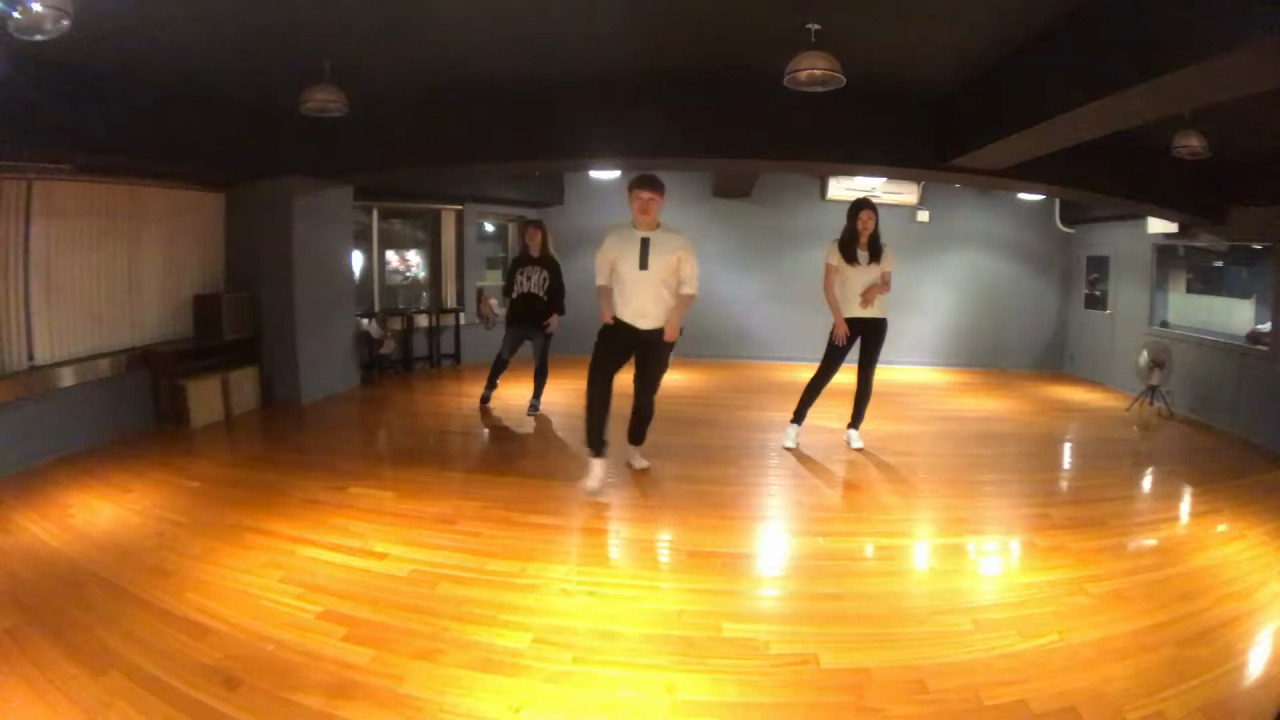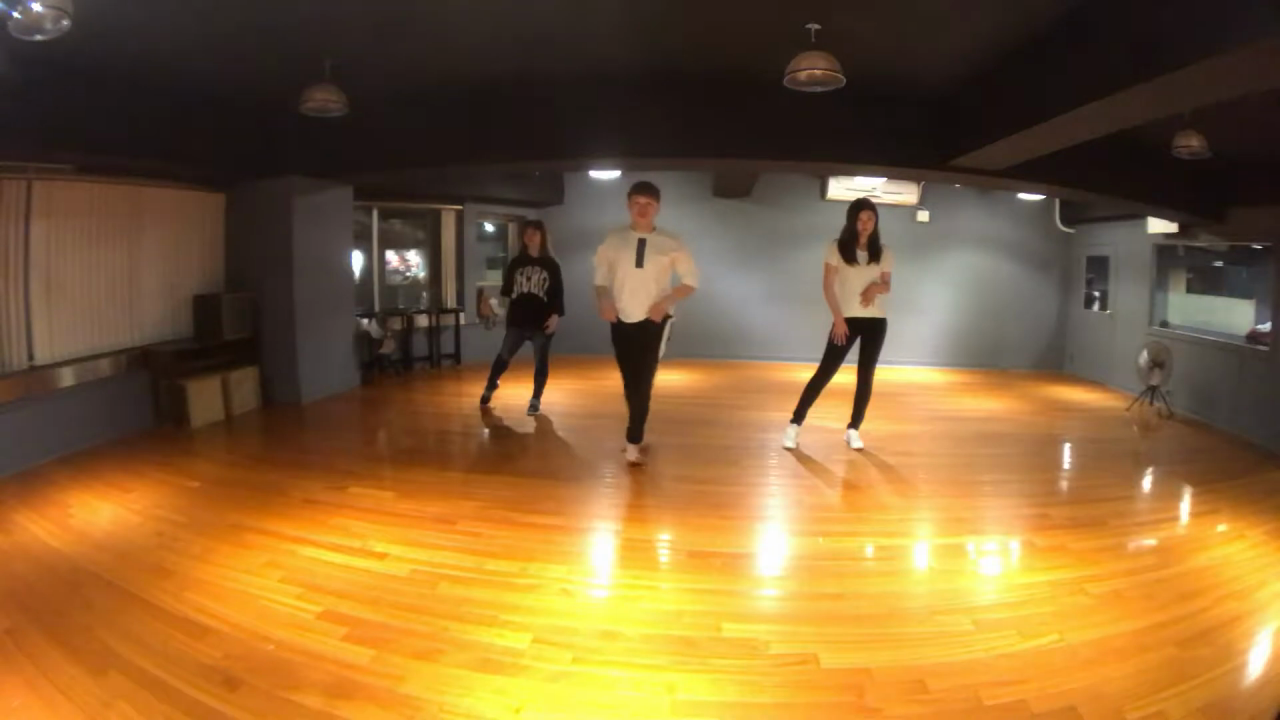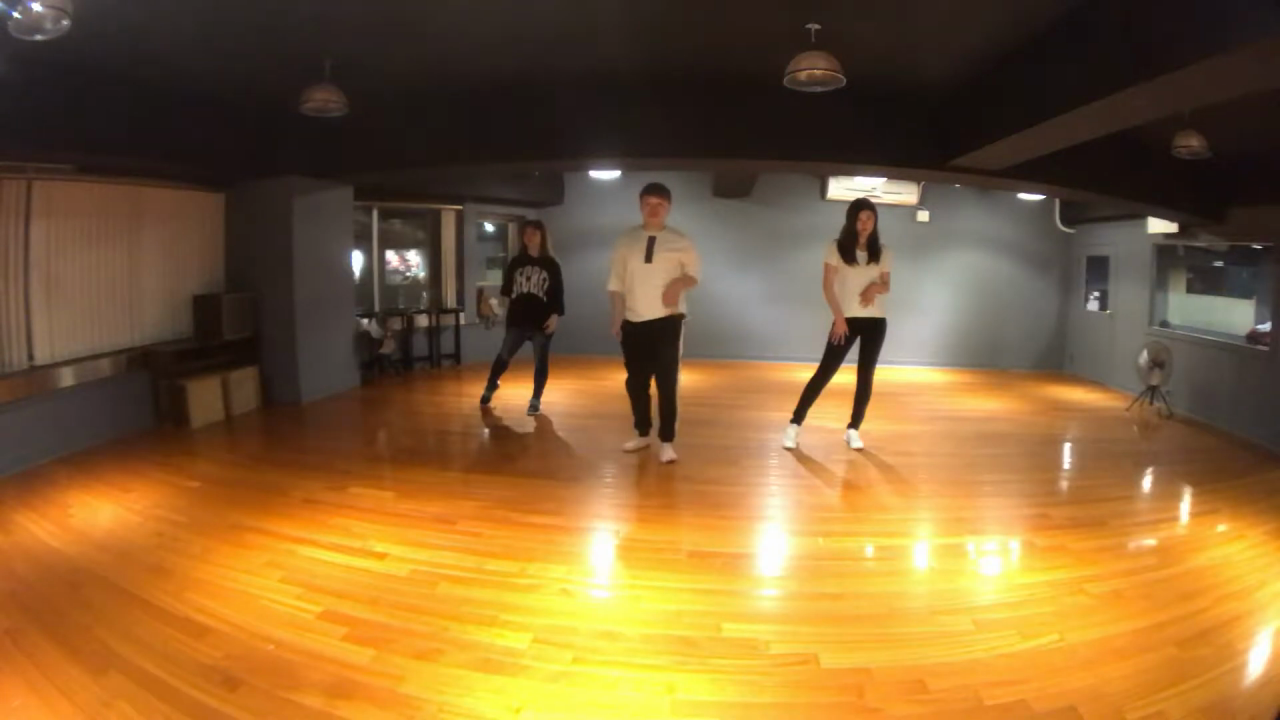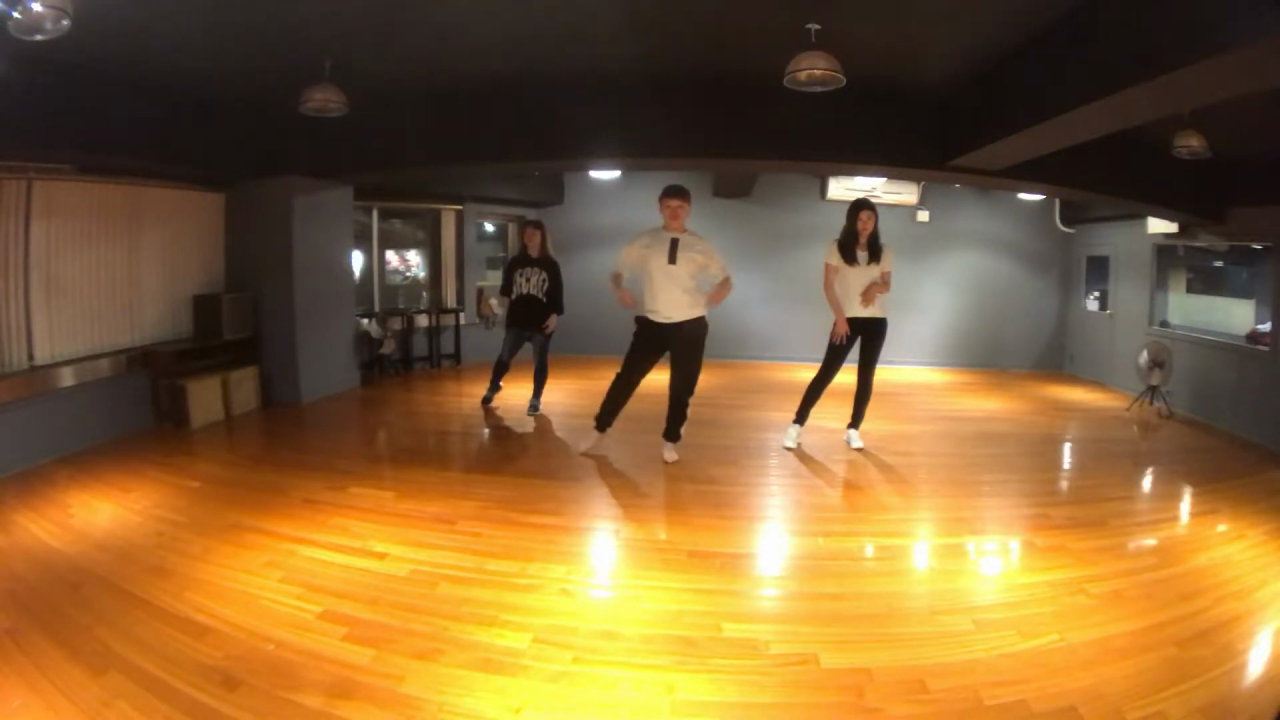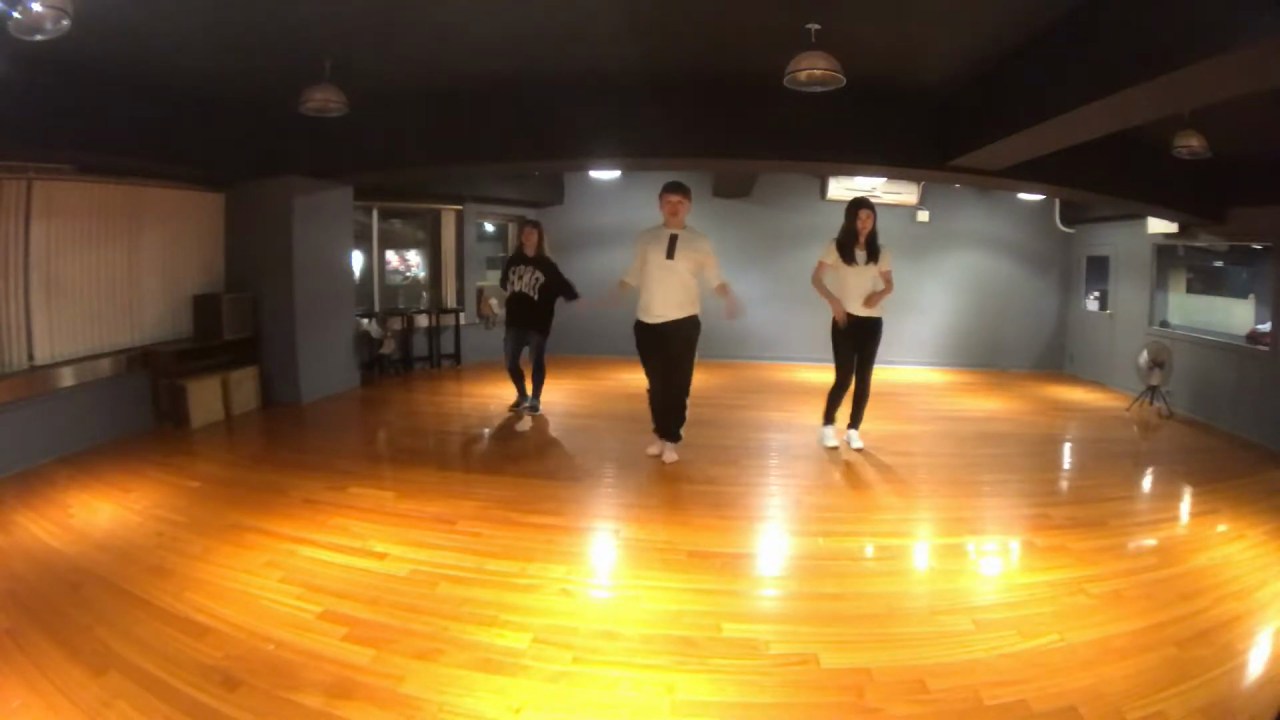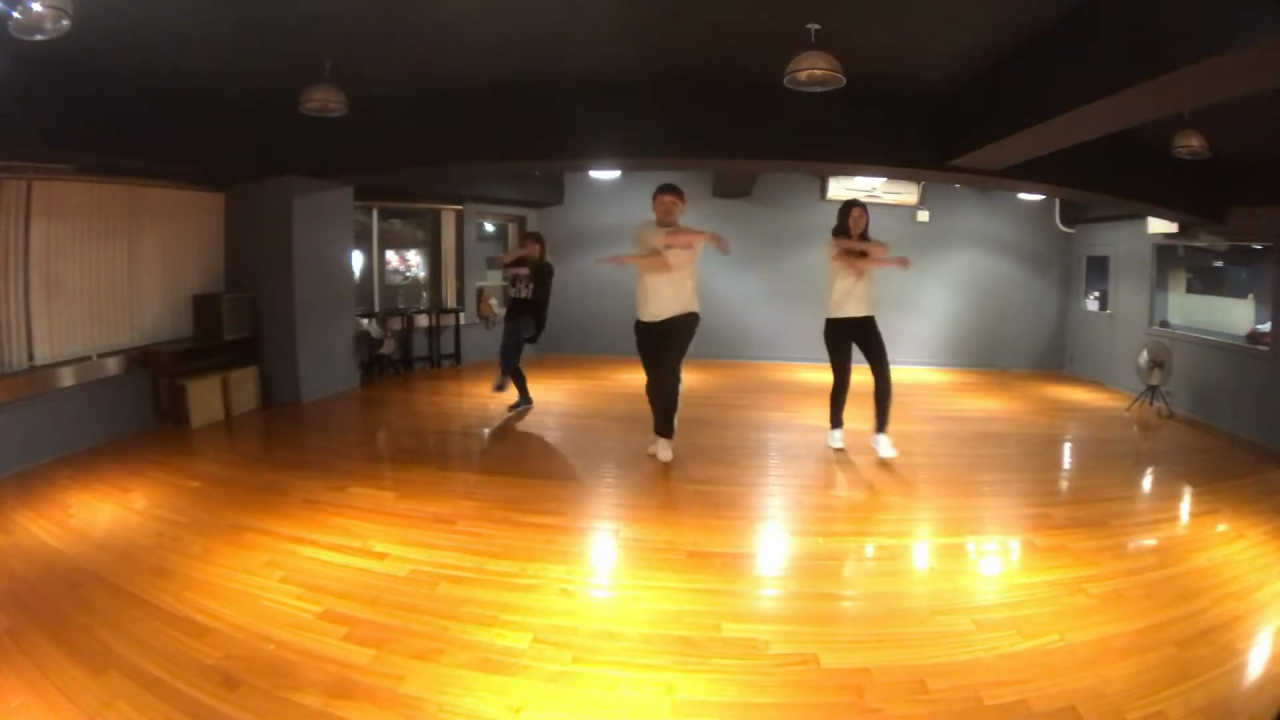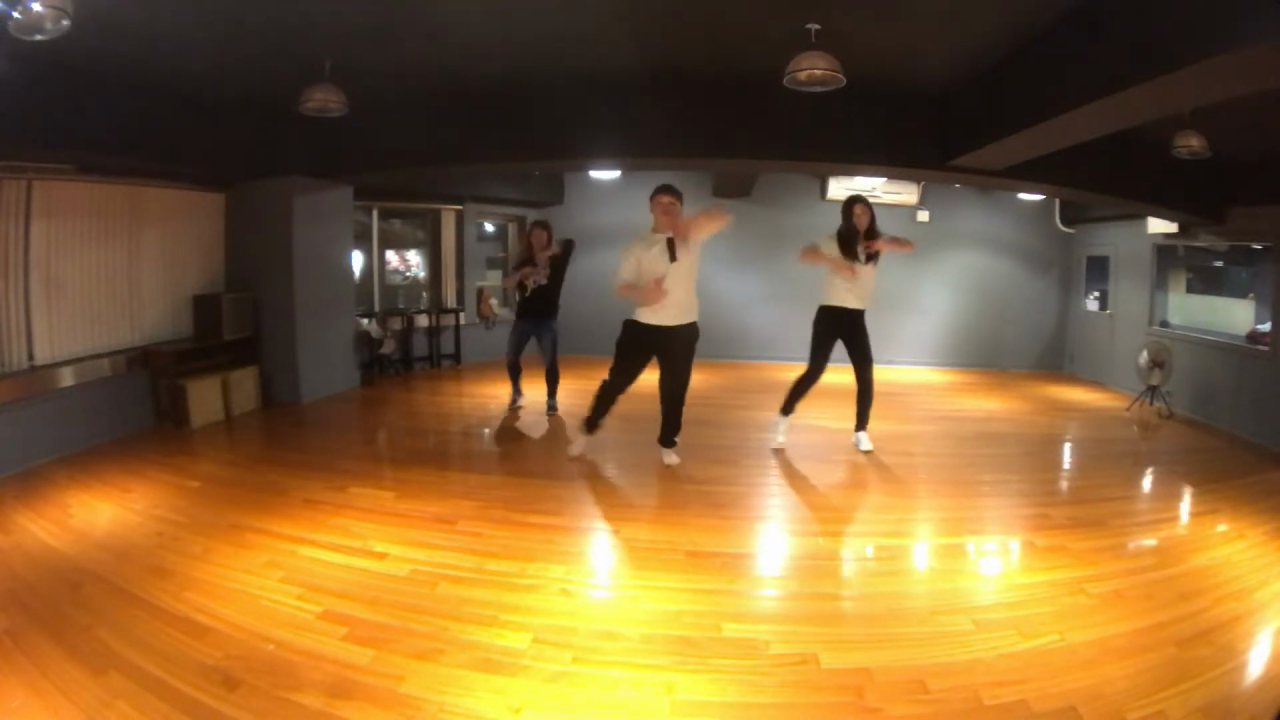
dt=0.5s
person 1, frame 1
left shoulder: (678, 244)
right shoulder: (615, 240)
left elbow: (689, 286)
right elbow: (602, 276)
left wrist: (675, 319)
right wrist: (604, 301)
left hip: (661, 329)
right hip: (620, 325)
left knee: (646, 393)
right knee: (599, 384)
left ankle: (635, 447)
right ankle: (597, 458)
person 1, frame 2
left shoulder: (670, 244)
right shoulder: (614, 241)
left elbow: (690, 280)
right elbow: (600, 275)
left wrist: (666, 302)
right wrist: (603, 299)
left hip: (653, 321)
right hip: (621, 322)
left knee: (642, 383)
right knee: (630, 382)
left ankle: (633, 442)
right ankle: (636, 435)
person 1, frame 3
left shoulder: (680, 242)
right shoulder: (627, 241)
left elbow: (694, 276)
right elbow: (616, 282)
left wrist: (679, 285)
right wrist: (617, 317)
left hip: (667, 320)
right hip: (633, 322)
left knee: (666, 382)
right knee: (636, 383)
left ankle: (667, 441)
right ankle: (643, 434)
person 1, frame 4
left shoulder: (700, 246)
right shoulder: (645, 242)
left elbow: (722, 276)
right elbow: (620, 269)
left wrist: (722, 287)
right wrist: (619, 289)
left hip: (690, 325)
right hip: (652, 323)
left knee: (682, 387)
right knee: (627, 376)
left ankle: (670, 441)
right ankle: (600, 429)
person 1, frame 5
left shoulder: (699, 242)
right shoulder: (646, 238)
left elbow: (716, 279)
right elbow: (633, 277)
left wrist: (730, 300)
right wrist: (617, 293)
left hip: (682, 322)
right hip: (648, 322)
left knee: (678, 385)
right knee: (656, 384)
left ankle: (672, 442)
right ankle: (661, 436)
person 1, frame 6
left shoulder: (691, 241)
right shoulder: (645, 231)
left elbow: (669, 261)
right elbow: (662, 238)
left wrist: (630, 259)
right wrist: (706, 235)
left hip: (681, 318)
right hip: (648, 321)
left knee: (668, 374)
right knee: (655, 381)
left ankle: (663, 436)
right ankle: (663, 436)
person 1, frame 7
left shoulder: (691, 236)
right shoulder: (639, 247)
left elbow: (722, 217)
right elbow: (622, 286)
left wrist: (688, 224)
right wrist: (643, 291)
left hip: (681, 329)
right hip: (643, 326)
left knee: (674, 391)
right knee: (616, 381)
left ankle: (667, 444)
right ankle: (588, 429)
person 2, frame 1
left shoulder: (883, 252)
right shoulder: (838, 248)
left elbow: (887, 285)
right elbow: (828, 286)
left wrist: (877, 288)
right wrist: (838, 318)
left hip: (876, 321)
right hip: (847, 319)
left knee: (866, 375)
right knee: (826, 372)
left ankle: (853, 429)
right ankle: (795, 425)
person 2, frame 2
left shoulder: (882, 252)
right shoulder: (837, 248)
left elbow: (887, 285)
right elbow: (828, 286)
left wrist: (877, 287)
right wrist: (837, 318)
left hip: (875, 321)
right hip: (846, 319)
left knee: (866, 375)
right knee: (825, 372)
left ankle: (853, 429)
right ankle: (795, 424)
person 2, frame 3
left shoulder: (882, 252)
right shoulder: (837, 248)
left elbow: (887, 285)
right elbow: (828, 286)
left wrist: (876, 287)
right wrist: (838, 317)
left hip: (875, 321)
right hip: (846, 319)
left knee: (865, 376)
right knee: (825, 372)
left ankle: (853, 429)
right ankle: (795, 425)
person 2, frame 4
left shoulder: (883, 252)
right shoulder: (837, 248)
left elbow: (887, 285)
right elbow: (829, 286)
left wrist: (877, 287)
right wrist: (839, 317)
left hip: (876, 321)
right hip: (847, 319)
left knee: (866, 376)
right knee: (826, 372)
left ankle: (853, 429)
right ankle: (797, 424)
person 2, frame 5
left shoulder: (880, 252)
right shoulder: (836, 247)
left elbow: (888, 282)
right elbow: (817, 278)
left wrist: (881, 294)
right wrist: (832, 299)
left hip: (872, 321)
right hip: (844, 320)
left knee: (863, 377)
right knee: (844, 376)
left ankle: (853, 429)
right ankle: (828, 425)
person 2, frame 6
left shoulder: (868, 246)
right shoulder: (836, 246)
left elbow: (882, 250)
right elbow: (852, 262)
left wrist: (857, 243)
right wrist: (893, 262)
left hip: (865, 320)
right hip: (837, 322)
left knee: (882, 372)
right knee: (842, 379)
left ankle: (881, 434)
right ankle: (835, 429)
person 2, frame 7
left shoulder: (876, 241)
right shoulder: (836, 242)
left elbow: (909, 245)
right elbow: (806, 255)
left wrist: (886, 243)
right wrist: (836, 264)
left hip: (856, 317)
right hip: (829, 314)
left knee: (866, 378)
right knee: (814, 372)
left ankle: (861, 432)
right ankle: (784, 418)
person 3, frame 1
left shoulder: (551, 264)
right shoulder: (518, 263)
left elbow: (559, 292)
right elbow: (508, 289)
left wrist: (556, 315)
left hip: (541, 321)
right hip: (517, 318)
left knee: (540, 360)
right knee: (504, 354)
left ankle: (535, 400)
right ankle: (489, 386)
person 3, frame 2
left shoulder: (551, 264)
right shoulder: (516, 263)
left elbow: (558, 293)
right elbow: (507, 289)
left wrist: (556, 316)
left hip: (542, 321)
right hip: (518, 319)
left knee: (541, 360)
right knee: (504, 355)
left ankle: (535, 400)
right ankle: (490, 386)
person 3, frame 3
left shoulder: (551, 264)
right shoulder: (516, 263)
left elbow: (558, 293)
right elbow: (507, 289)
left wrist: (555, 315)
left hip: (542, 321)
right hip: (518, 319)
left knee: (541, 361)
right knee: (504, 355)
left ankle: (535, 400)
right ankle: (490, 386)
person 3, frame 4
left shoulder: (550, 265)
right shoulder: (515, 263)
left elbow: (557, 293)
right elbow: (506, 289)
left wrist: (555, 315)
left hip: (541, 321)
right hip: (517, 319)
left knee: (540, 361)
right knee: (505, 356)
left ankle: (535, 400)
right ankle: (493, 386)
person 3, frame 5
left shoulder: (545, 264)
right shoulder: (513, 260)
left elbow: (562, 284)
right elbow: (505, 283)
left wrist: (576, 299)
left hip: (536, 320)
right hip: (514, 319)
left knee: (537, 360)
right knee: (510, 360)
left ankle: (535, 399)
right ankle: (523, 396)
person 3, frame 6
left shoulder: (545, 268)
right shoulder: (520, 265)
left elbow: (536, 269)
right elbow: (505, 260)
left wrist: (514, 270)
right wrist: (520, 253)
left hip: (530, 319)
right hip: (513, 319)
left knee: (512, 334)
left ankle: (503, 378)
right ankle: (524, 398)
person 3, frame 7
left shoulder: (556, 257)
right shoulder: (524, 263)
left elbow: (568, 244)
right elbow: (508, 283)
left wrist: (545, 253)
right wrist: (521, 273)
left hip: (546, 318)
right hip: (524, 317)
left knee: (550, 360)
right knee: (512, 357)
left ankle: (551, 400)
right ankle: (516, 393)
